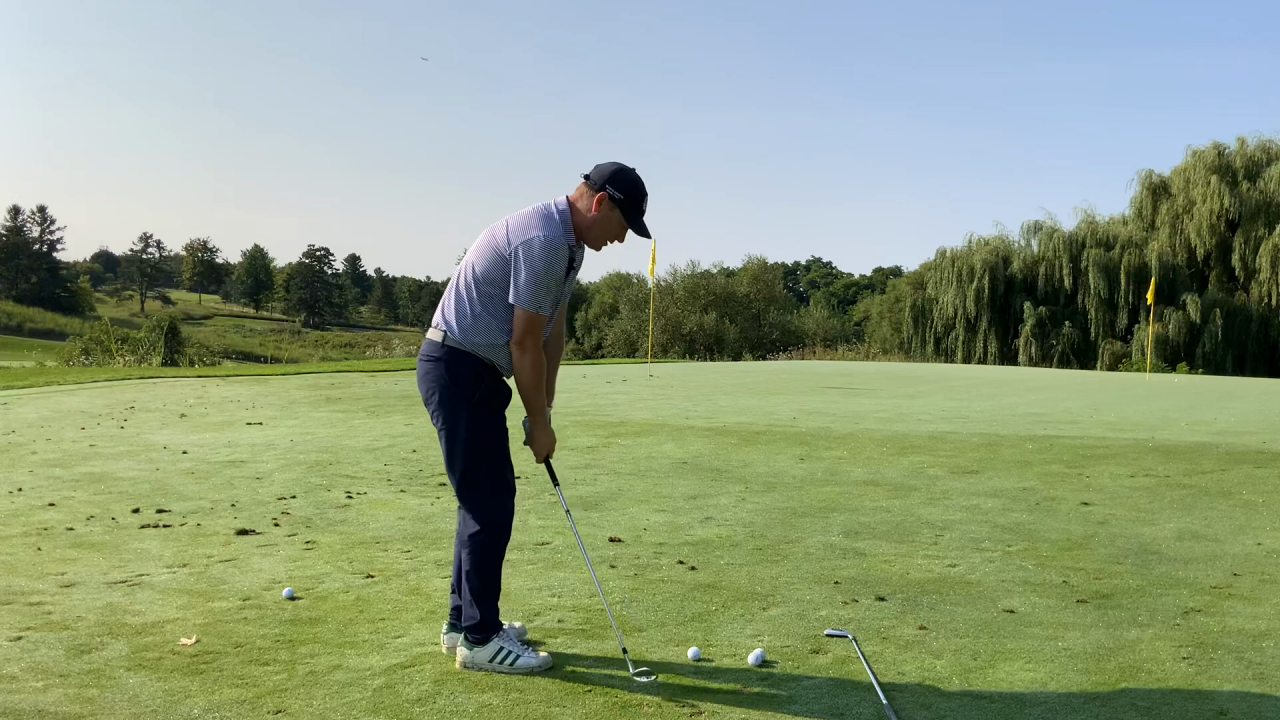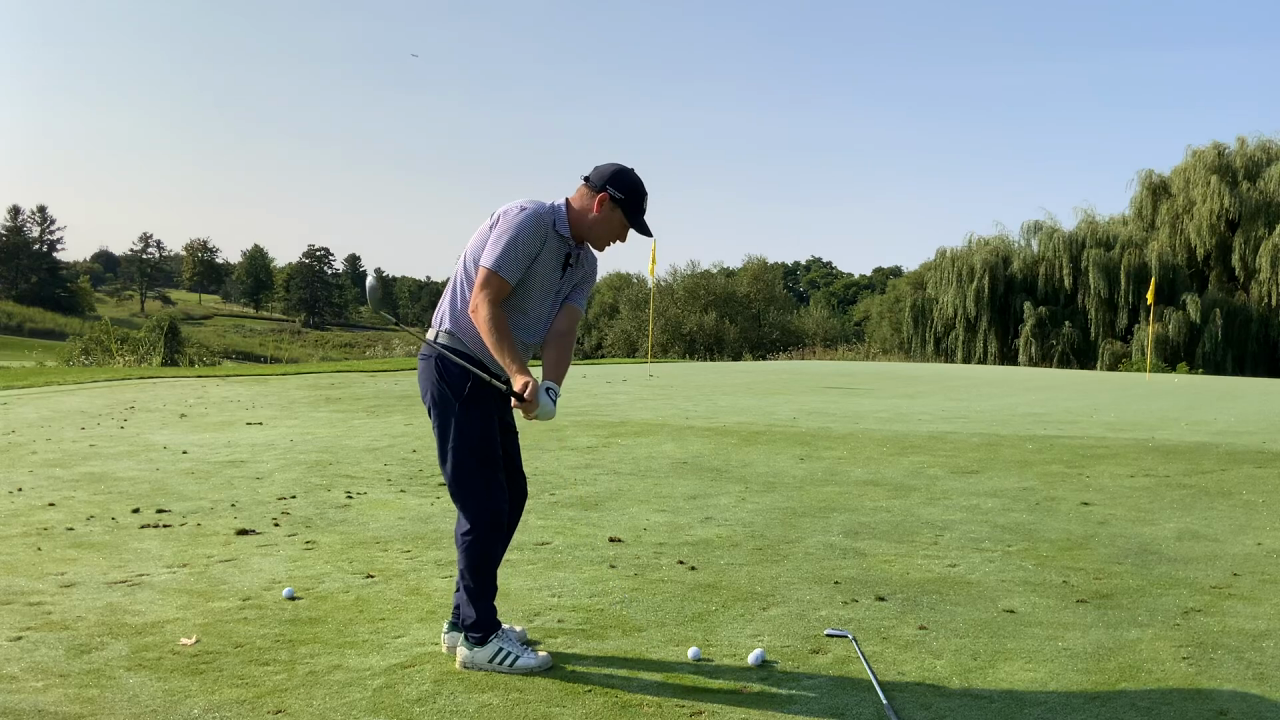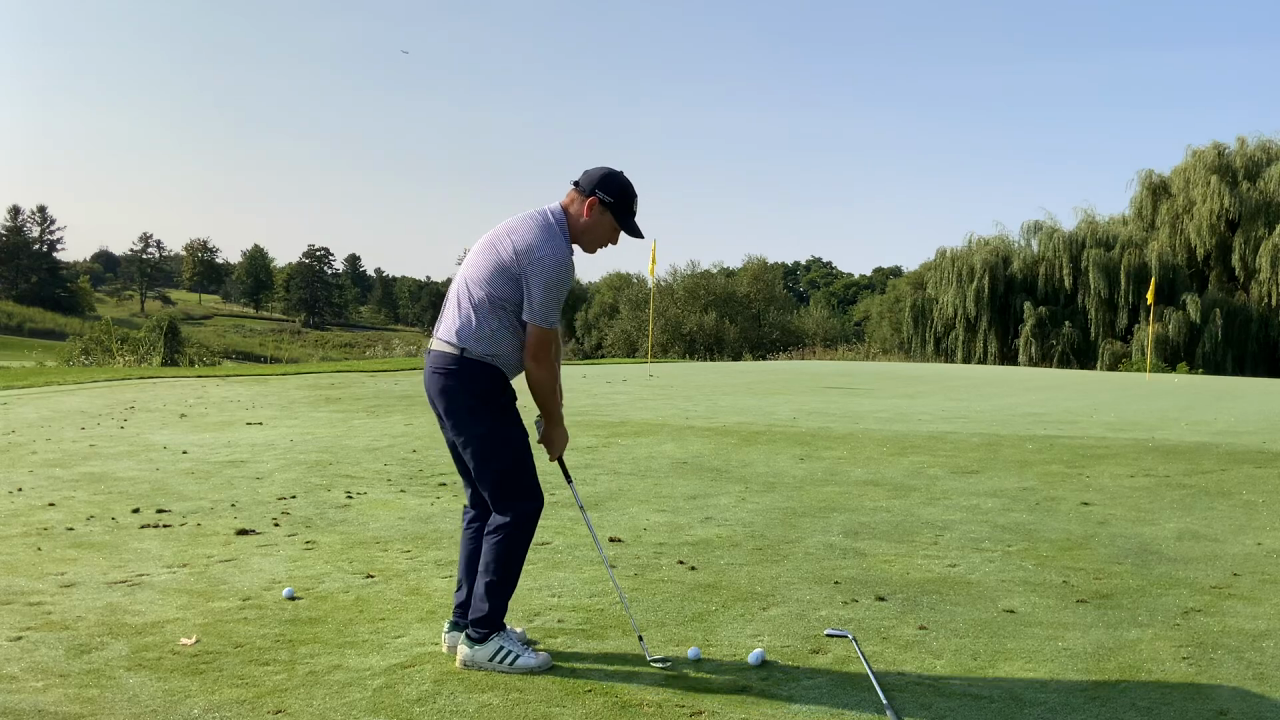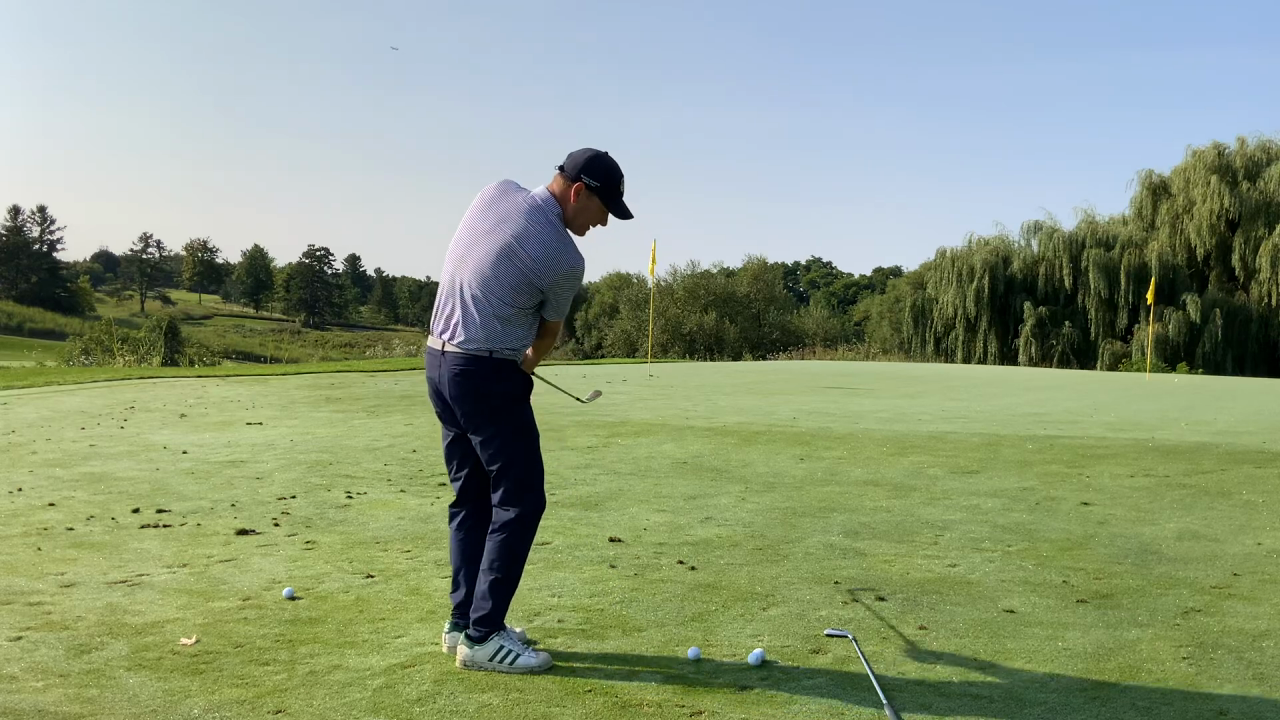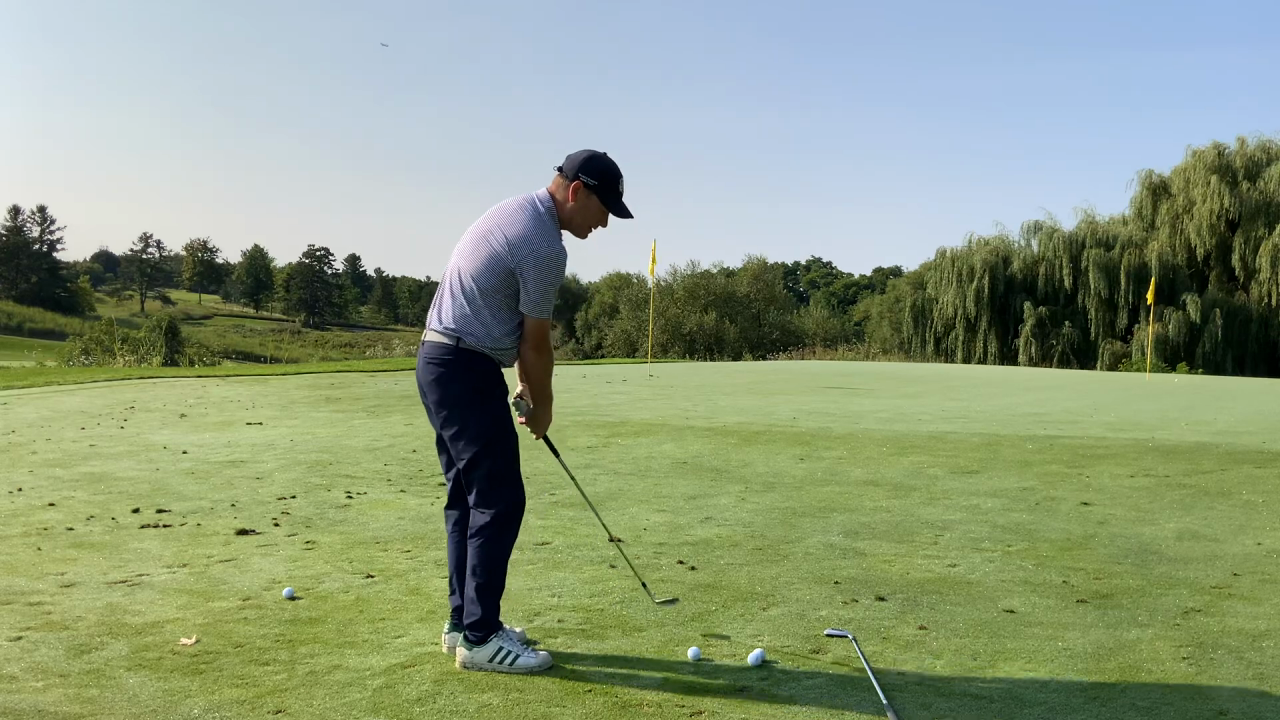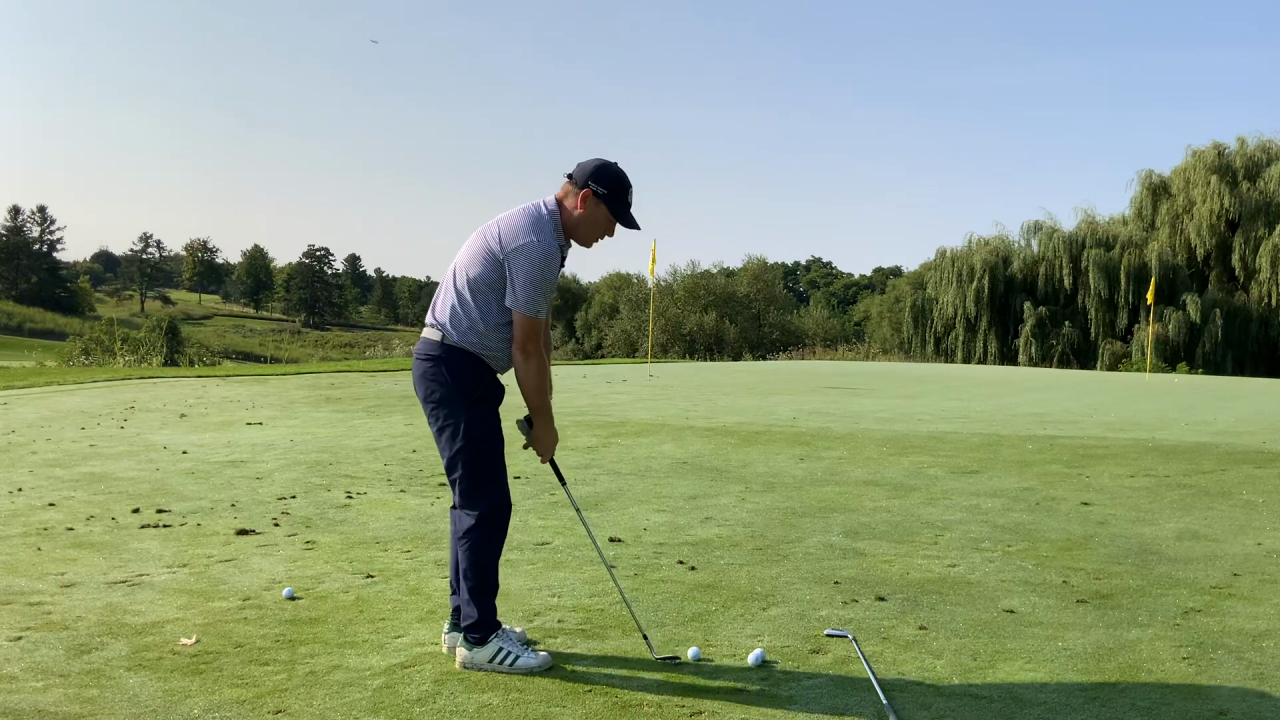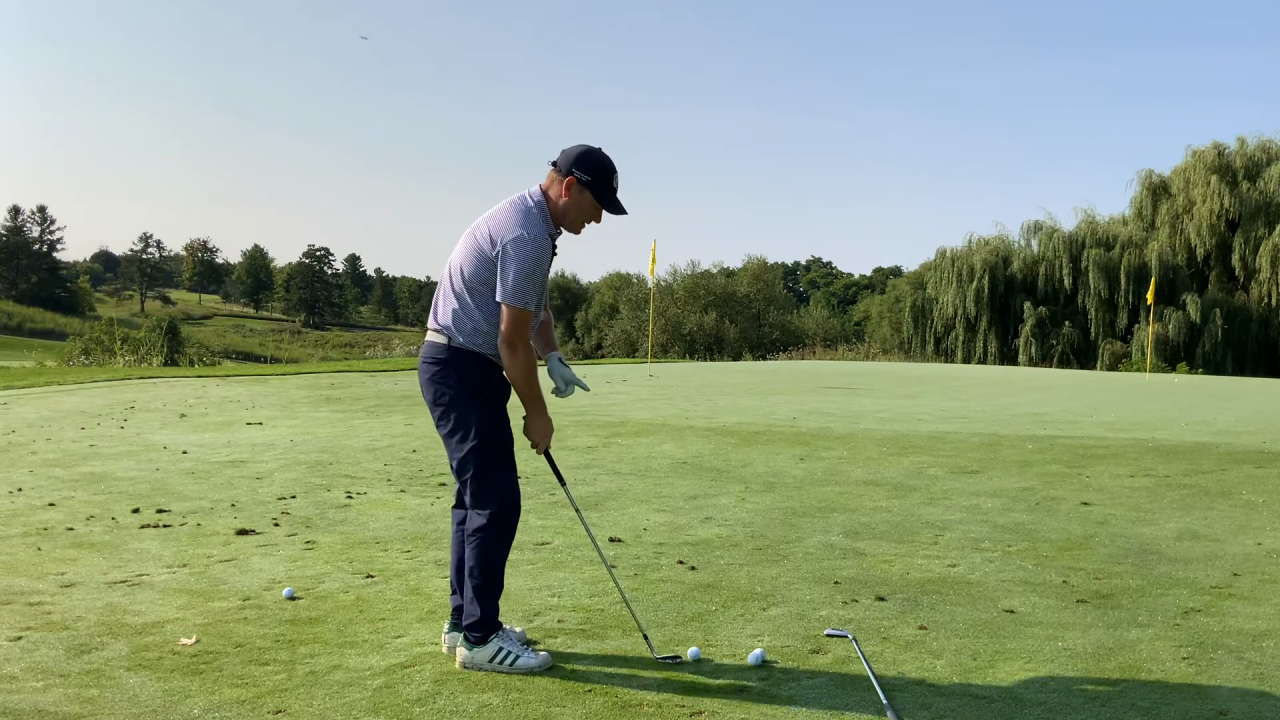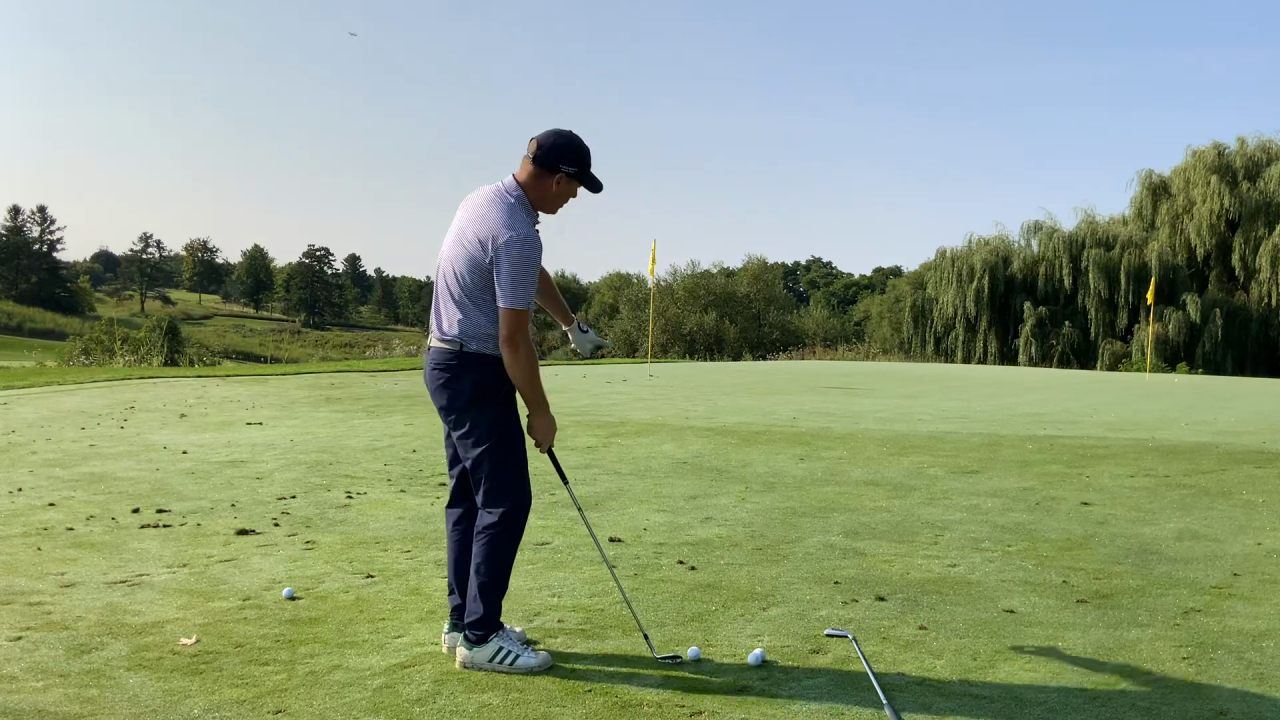
dt=0.4s
person 1, frame 1
left shoulder: (568, 247)
right shoulder: (543, 239)
left elbow: (551, 333)
right elbow: (524, 342)
left wrist: (545, 412)
right wrist: (540, 423)
left hip: (474, 374)
right hip: (458, 371)
left knee: (487, 498)
right knee: (489, 503)
left ankle: (465, 621)
right ankle: (480, 638)
person 1, frame 2
left shoulder: (583, 263)
right shoulder: (527, 220)
left elbow: (562, 332)
right elbow: (482, 305)
left wrist: (549, 390)
right wrist: (519, 374)
left hip: (485, 376)
right hip: (455, 369)
left knee: (508, 496)
right knee: (484, 503)
left ankle: (466, 621)
right ankle: (479, 639)
person 1, frame 3
left shoulder: (534, 227)
right shoulder: (553, 257)
left elbow: (538, 343)
right elbow: (539, 353)
left wrist: (549, 417)
right wrist: (555, 427)
left hip: (449, 370)
right hip: (472, 380)
left knee: (488, 501)
right knee: (518, 504)
left ankle: (465, 620)
right ankle: (481, 636)
person 1, frame 4
left shoulder: (498, 192)
right shoulder: (564, 259)
right elbow: (547, 332)
right wrist: (529, 358)
left hip: (442, 361)
right hip: (486, 377)
left knee: (473, 497)
right knee: (520, 502)
left ankle: (464, 622)
right ankle: (482, 637)
person 1, frame 5
left shoulder: (520, 211)
right shoulder: (543, 245)
right elbow: (535, 343)
left wrist: (526, 387)
right wrist: (543, 406)
left hip: (446, 363)
right hip: (464, 372)
left knee: (470, 497)
right knee: (499, 501)
left ankle: (465, 621)
right ankle: (479, 638)
person 1, frame 6
left shoulder: (540, 229)
right shoulder: (537, 243)
left elbow: (538, 327)
right elbow: (525, 347)
left wrist: (541, 406)
right wrist: (543, 423)
left hip: (456, 367)
right hip: (455, 370)
left knee: (473, 498)
right knee: (487, 503)
left ankle: (465, 621)
right ankle: (478, 637)
person 1, frame 7
left shoulder: (527, 217)
right shoulder: (528, 236)
left elbow: (535, 307)
right elbow: (512, 341)
left wrist: (554, 358)
right wrist: (537, 413)
left hip: (457, 366)
right hip: (463, 371)
left knee: (477, 498)
right knee: (496, 503)
left ankle: (465, 621)
right ankle: (479, 638)
person 1, frame 8
left shoulder: (488, 197)
right shoulder: (516, 235)
right elbow: (513, 339)
left wrist: (572, 324)
right wrist: (538, 412)
left hip: (451, 364)
right hip: (475, 373)
left knee: (471, 497)
right knee: (505, 501)
left ankle: (463, 622)
right ankle: (479, 637)
